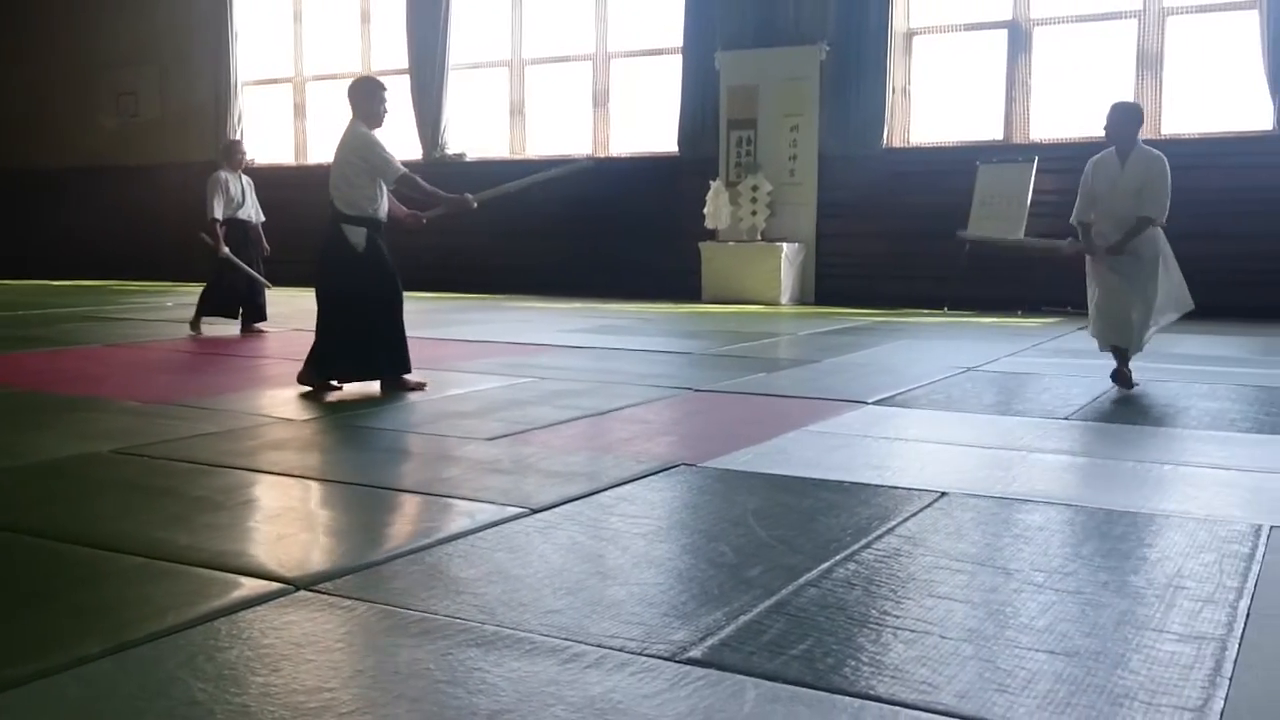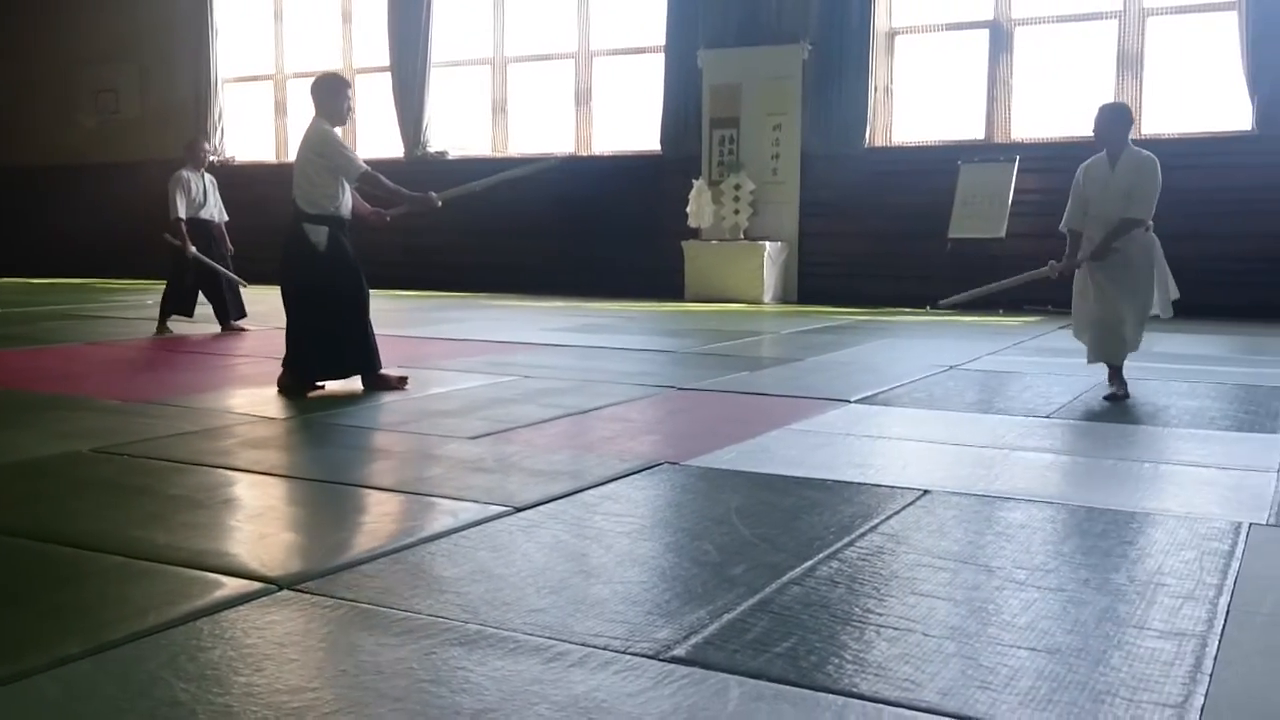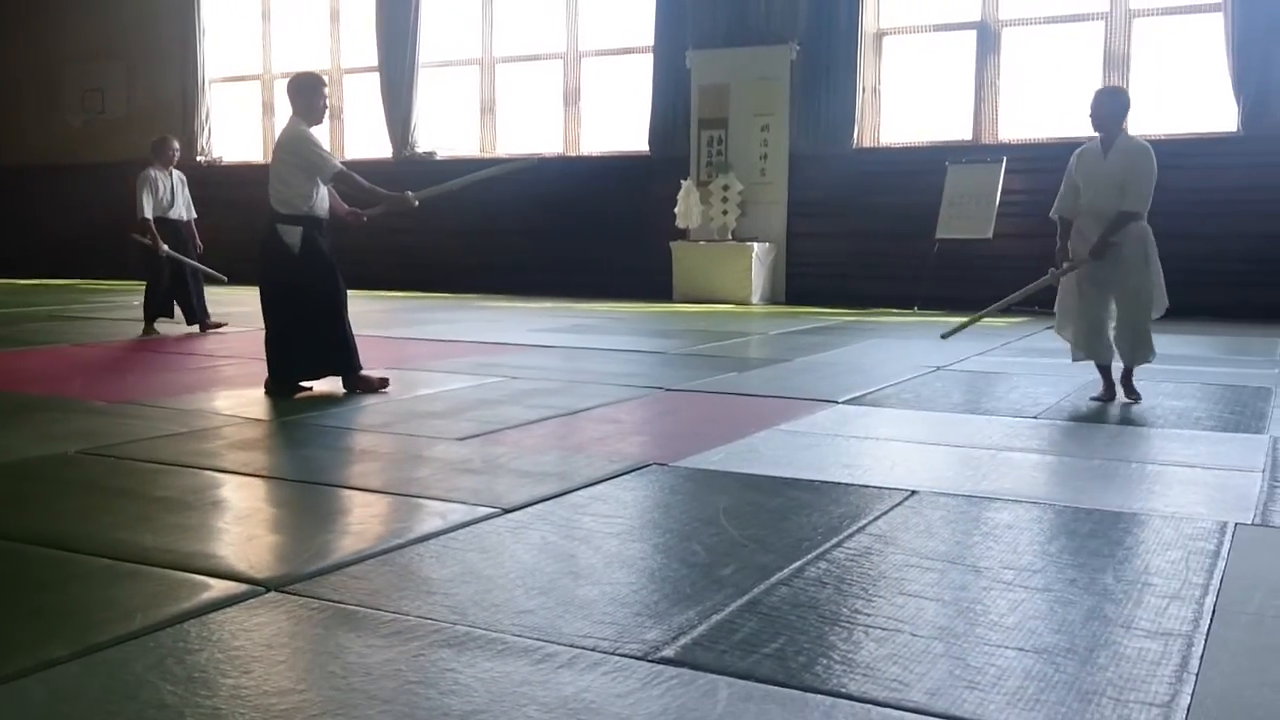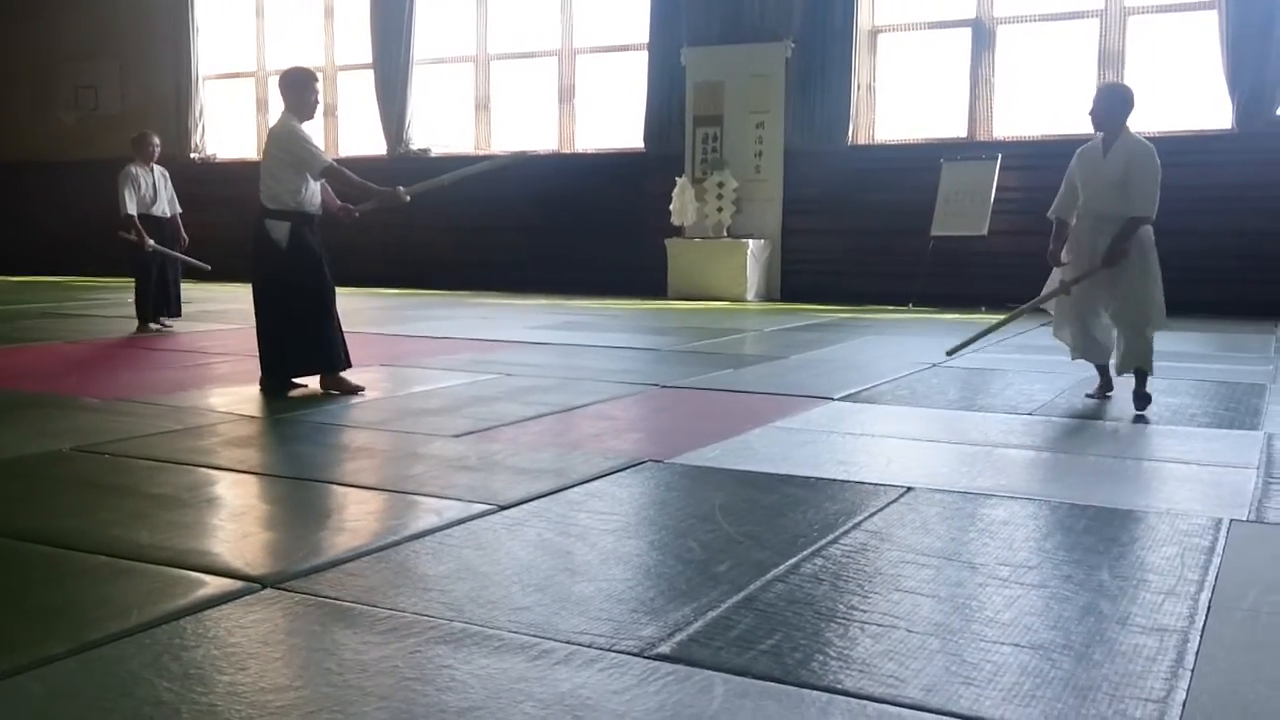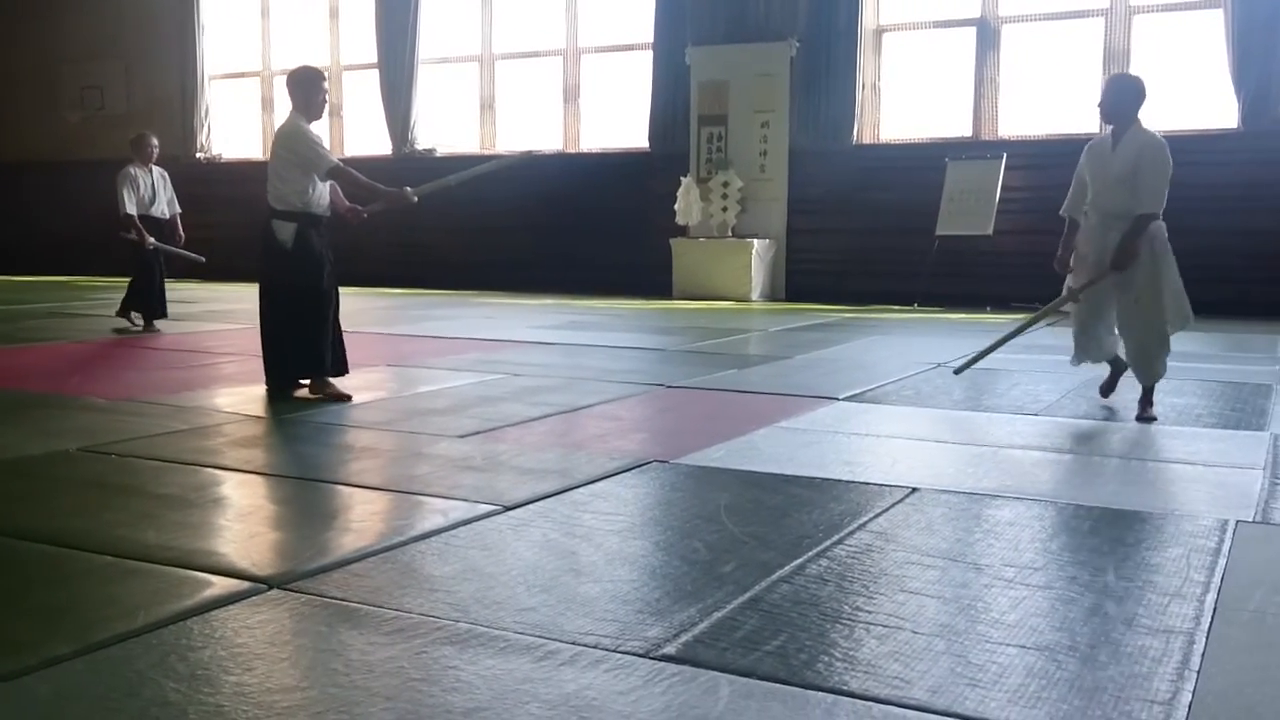
dt=0.2s
person 1, frame 1
left shoulder: (354, 139)
right shoulder: (363, 140)
left elbow: (378, 189)
right elbow: (404, 180)
left wrist: (402, 214)
right wrist: (450, 201)
left hip: (347, 235)
right hip: (357, 236)
left knee: (342, 306)
right knee: (383, 300)
left ankle: (317, 369)
right ankle: (392, 374)
person 1, frame 2
left shoulder: (319, 136)
right shoulder: (325, 138)
left elbow: (343, 186)
right elbow: (366, 178)
left wrist: (366, 212)
right wrist: (413, 199)
left hip: (314, 233)
right hip: (321, 234)
left knee: (310, 306)
right knee: (349, 299)
left ankle: (296, 374)
right ankle: (370, 372)
person 1, frame 3
left shoulder: (297, 137)
right shoulder: (298, 137)
left elbow: (322, 185)
right elbow: (341, 176)
left wrist: (343, 211)
right wrist: (390, 199)
left hip: (294, 234)
right hip: (297, 235)
left knee: (290, 308)
right knee: (327, 300)
left ankle: (282, 376)
right ankle: (349, 373)
person 1, frame 4
left shoulder: (291, 132)
right shoulder: (288, 132)
left elbow: (316, 179)
right elbow: (332, 171)
left wrist: (335, 206)
right wrist: (380, 194)
left hip: (289, 229)
right hip: (287, 230)
left knee: (281, 303)
right knee: (315, 297)
left ankle: (275, 374)
right ankle: (329, 371)
person 1, frame 5
left shoulder: (300, 132)
right shoulder: (295, 132)
left elbow: (326, 179)
right elbow: (339, 171)
left wrist: (343, 207)
right wrist: (388, 194)
left hip: (300, 230)
right hip: (295, 231)
left knee: (288, 304)
right knee: (315, 301)
left ankle: (282, 375)
right ankle: (318, 376)
person 2, frame 1
left shoulder: (1154, 162)
right shoulder: (1097, 164)
left elbow: (1154, 211)
right elbow: (1084, 208)
left wrist: (1125, 240)
right wrist: (1086, 240)
left hip: (1142, 242)
right hip: (1105, 242)
left knee: (1140, 307)
right knee: (1111, 305)
left ankle: (1123, 362)
right ankle: (1122, 364)
person 2, frame 2
left shoulder: (1146, 163)
right shoulder: (1088, 168)
left elbow: (1139, 213)
right elbow: (1076, 216)
left wrist: (1107, 241)
right wrist: (1072, 252)
left hip: (1135, 248)
right hip: (1095, 249)
left knee: (1134, 312)
right knee: (1103, 315)
left ankle: (1116, 371)
right ankle: (1117, 379)
person 2, frame 3
left shoulder: (1139, 152)
right shoulder: (1082, 155)
left elbow: (1136, 205)
right elbow: (1068, 203)
left wrist: (1106, 237)
right wrist: (1063, 241)
left hip: (1126, 240)
right hip: (1086, 241)
left knee: (1132, 312)
right knee: (1089, 312)
left ankle: (1128, 375)
right ankle: (1107, 381)
person 2, frame 4
left shoulder: (1141, 153)
right shoulder: (1084, 154)
left elbow: (1143, 209)
right elbow: (1066, 203)
left wrist: (1117, 244)
right wrist: (1056, 243)
left hip: (1127, 244)
right hip: (1085, 243)
left knee: (1133, 317)
right knee: (1086, 315)
left ankle: (1140, 389)
right ankle: (1103, 375)
person 2, frame 5
left shoulder: (1152, 147)
right shoulder: (1095, 148)
left elbow: (1151, 206)
right elbow: (1076, 201)
left wrist: (1125, 247)
right wrist: (1066, 248)
left hip: (1137, 243)
right hip: (1095, 242)
left knee: (1143, 324)
right knee: (1089, 319)
left ankle: (1146, 398)
right ankle: (1116, 362)
person 3, frame 1
left shoulder: (247, 181)
right shoulder: (219, 178)
left elbow: (255, 214)
right elbow: (214, 215)
left wrist: (262, 240)
right wrist: (219, 242)
left hip: (248, 233)
right hip: (230, 232)
left knee: (253, 278)
right knee: (224, 278)
left ankle: (249, 322)
right ankle: (197, 318)
person 3, frame 2
left shoulder: (210, 180)
right shoulder: (182, 177)
left elbow: (219, 213)
right elbow: (178, 214)
left wrist: (226, 240)
right wrist: (186, 241)
left hip: (210, 233)
right hip: (191, 231)
left knee: (221, 275)
right knee: (182, 279)
left ankle: (228, 320)
right ankle: (163, 322)
person 3, frame 3
left shoulder: (179, 177)
right shoulder: (149, 176)
left elbow: (188, 210)
right elbow: (145, 214)
left wrist: (195, 237)
right wrist: (157, 240)
left hip: (180, 230)
right hip: (160, 232)
left knee: (190, 275)
right knee: (158, 279)
left ankle: (202, 319)
right ankle: (149, 324)
person 3, frame 4
left shoulder: (162, 173)
right shoulder: (130, 173)
left elbow: (172, 205)
right elbow: (129, 210)
left wrist: (180, 230)
right wrist: (143, 235)
left hip: (163, 228)
right hip: (143, 228)
left knee: (169, 273)
right knee: (147, 275)
left ankle: (157, 314)
right ankle: (144, 320)
person 3, frame 5
left shoulder: (161, 174)
right shoulder: (129, 174)
left elbow: (171, 204)
right elbow: (128, 210)
left wrist: (178, 227)
right wrist: (143, 234)
left hip: (160, 228)
right hip: (142, 229)
left knee: (149, 274)
right knee: (149, 274)
left ankle: (127, 308)
right ankle: (149, 320)
